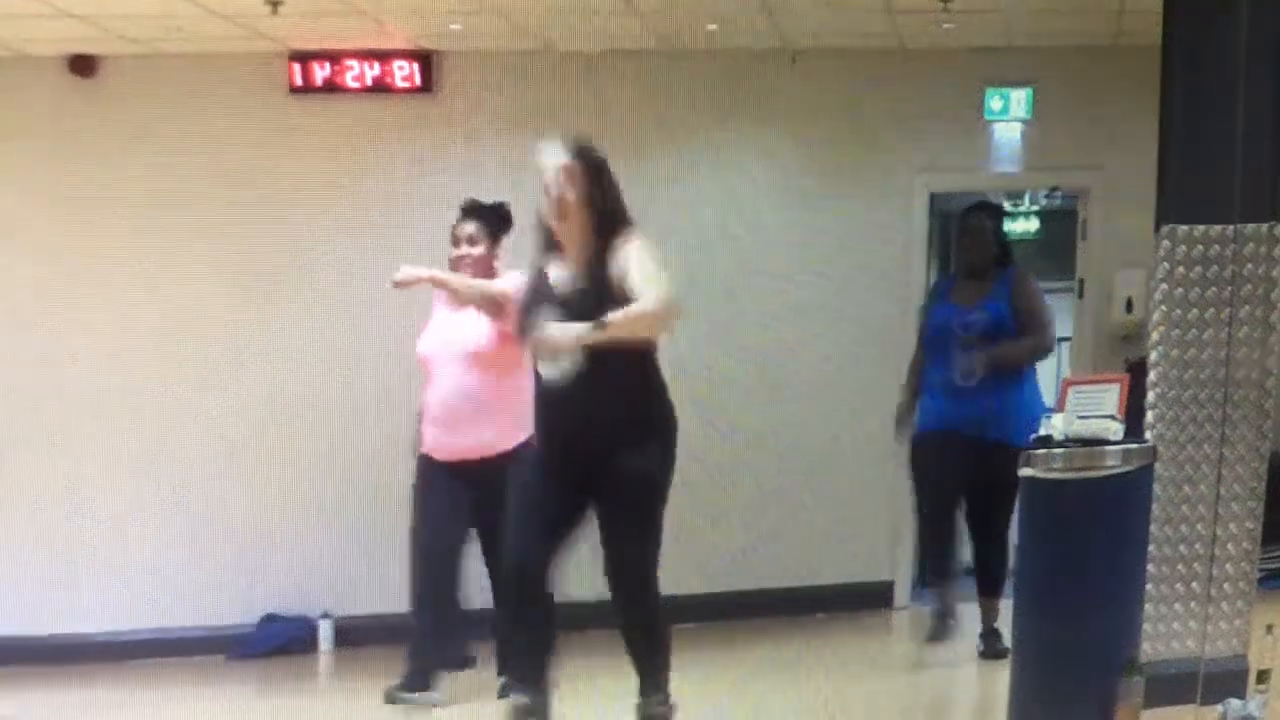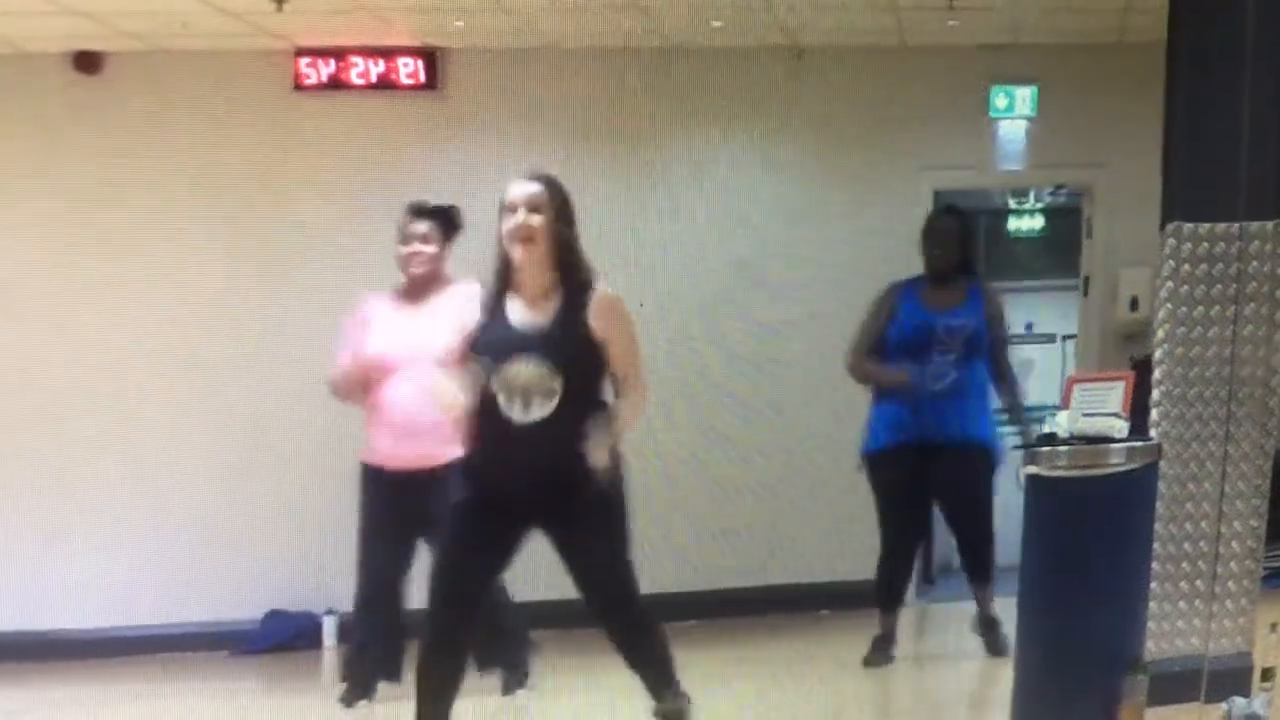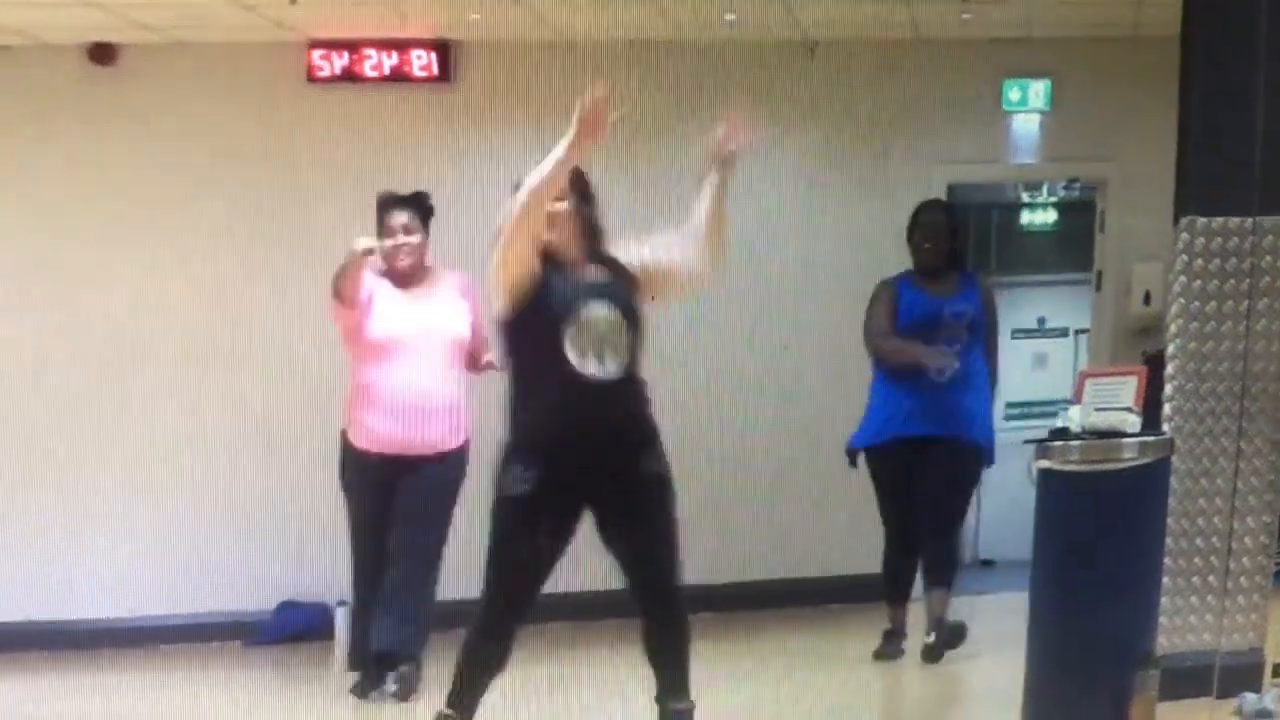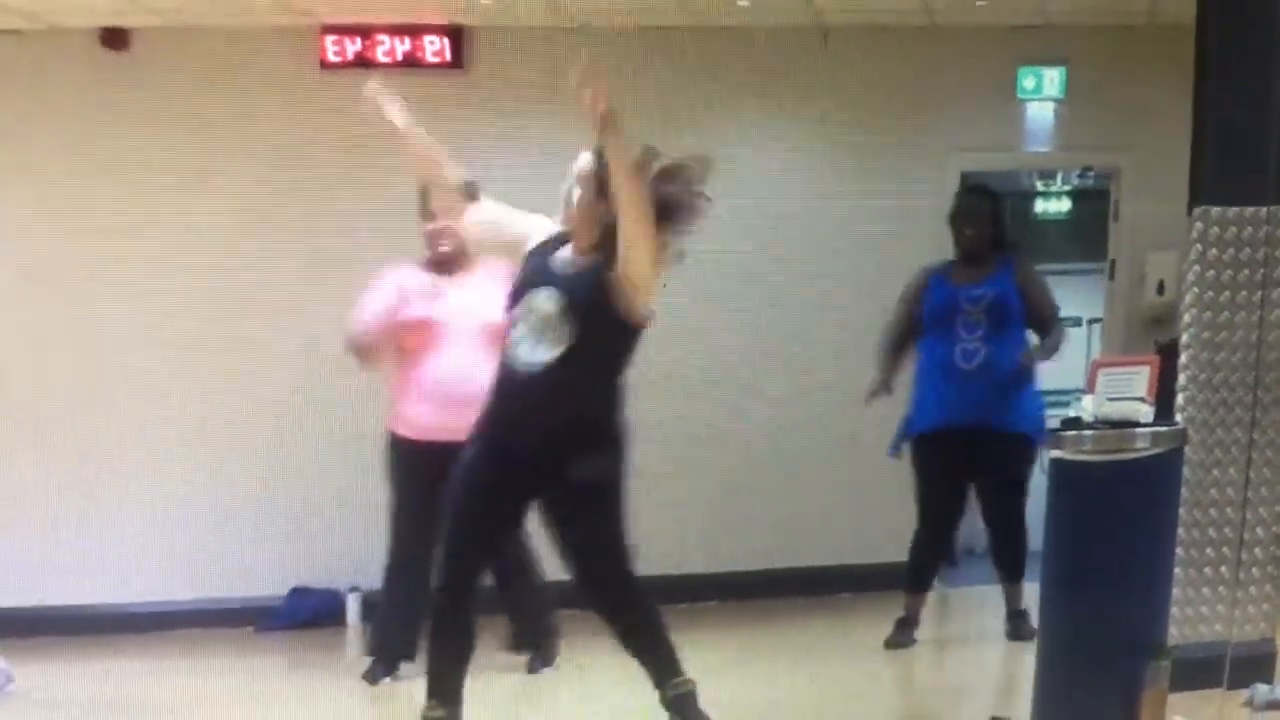
dt=0.4s
person 1, frame 1
left shoulder: (627, 254)
right shoulder: (543, 268)
left elbow: (659, 310)
left wrist: (585, 333)
left hip: (632, 448)
right hip: (558, 450)
left knee: (631, 584)
right knee: (522, 573)
person 1, frame 2
left shoulder: (595, 304)
right shoulder: (483, 301)
left elbow: (632, 384)
left wrist: (611, 434)
right wrist: (459, 400)
left hip: (578, 484)
right hip: (492, 486)
left knee: (618, 605)
right knee: (449, 609)
person 1, frame 3
left shoulder: (622, 266)
right shoulder: (523, 271)
left elbow: (701, 254)
right elbow: (514, 226)
left wrist: (720, 170)
right wrist: (573, 143)
left hip: (630, 462)
right hip: (540, 464)
left knee: (662, 596)
right knee: (504, 605)
person 1, frame 4
left shoulder: (630, 270)
right shoulder: (548, 245)
left elbow: (643, 229)
right elbow: (460, 217)
left wrist: (610, 132)
left hip: (579, 455)
right hip: (500, 446)
left knee: (610, 585)
right knee: (454, 581)
person 2, frame 1
left shoulder: (514, 286)
right shoulder: (442, 304)
left elbow: (499, 302)
left wrist: (430, 276)
right wrist: (423, 424)
left hip: (505, 454)
right hip: (440, 459)
left knee: (509, 563)
right knee: (431, 557)
right ankle: (424, 670)
person 2, frame 2
left shoulder: (471, 299)
right shoulder: (373, 309)
right elbow: (343, 381)
right wrist: (355, 383)
left hip: (452, 462)
right hip: (384, 466)
right knee: (379, 571)
left ankle: (512, 657)
right ankle: (366, 672)
person 2, frame 3
left shoulder: (456, 287)
right shoulder: (366, 286)
left elbow: (474, 350)
right elbow: (341, 290)
left wrist: (486, 360)
right wrist: (357, 257)
left hip: (441, 450)
right hip: (369, 450)
left knee: (416, 554)
right knee: (370, 555)
left ankle: (401, 655)
right ankle: (372, 663)
person 2, frame 4
left shoulder: (500, 274)
right shoulder: (397, 280)
right elbow: (359, 344)
right wrist: (402, 310)
right hip: (416, 439)
left knee: (501, 540)
right knee: (411, 546)
left ankle: (535, 635)
right ankle: (391, 649)
person 3, frame 1
left shoulder: (1016, 286)
right shoulder: (939, 294)
left elbow: (1042, 341)
right elbow: (922, 357)
left wrist: (992, 356)
right wrist: (908, 400)
left hip: (1003, 427)
right hip: (942, 423)
left knee: (991, 529)
right knee: (935, 510)
left ankle: (990, 627)
right ankle: (944, 607)
person 3, frame 2
left shoulder: (983, 299)
right shoulder: (897, 298)
left elbow: (1000, 363)
right elbow: (857, 361)
left wrist: (1018, 414)
right wrist: (890, 375)
left hip: (965, 432)
right hip: (898, 435)
left knee: (973, 521)
right knee: (900, 536)
left ankle: (987, 618)
right ankle: (885, 635)
person 3, frame 3
left shoulder: (976, 292)
right shoulder: (892, 291)
left elbow: (988, 360)
right elbow: (879, 344)
left wrist: (987, 421)
right wrist: (921, 354)
left hip: (959, 428)
right hip: (895, 427)
left knee: (940, 521)
right knee: (902, 528)
left ankle: (937, 623)
right ankle: (895, 629)
person 3, frame 4
left shoulder: (1018, 272)
right shoulder: (931, 281)
left elbow: (1053, 328)
right elbow: (899, 337)
left wrist: (1041, 351)
right wrist: (886, 376)
left hip: (1007, 417)
right hip: (940, 418)
left knee: (1005, 513)
right knee: (935, 518)
left ankle: (1016, 609)
right ankle: (909, 618)
